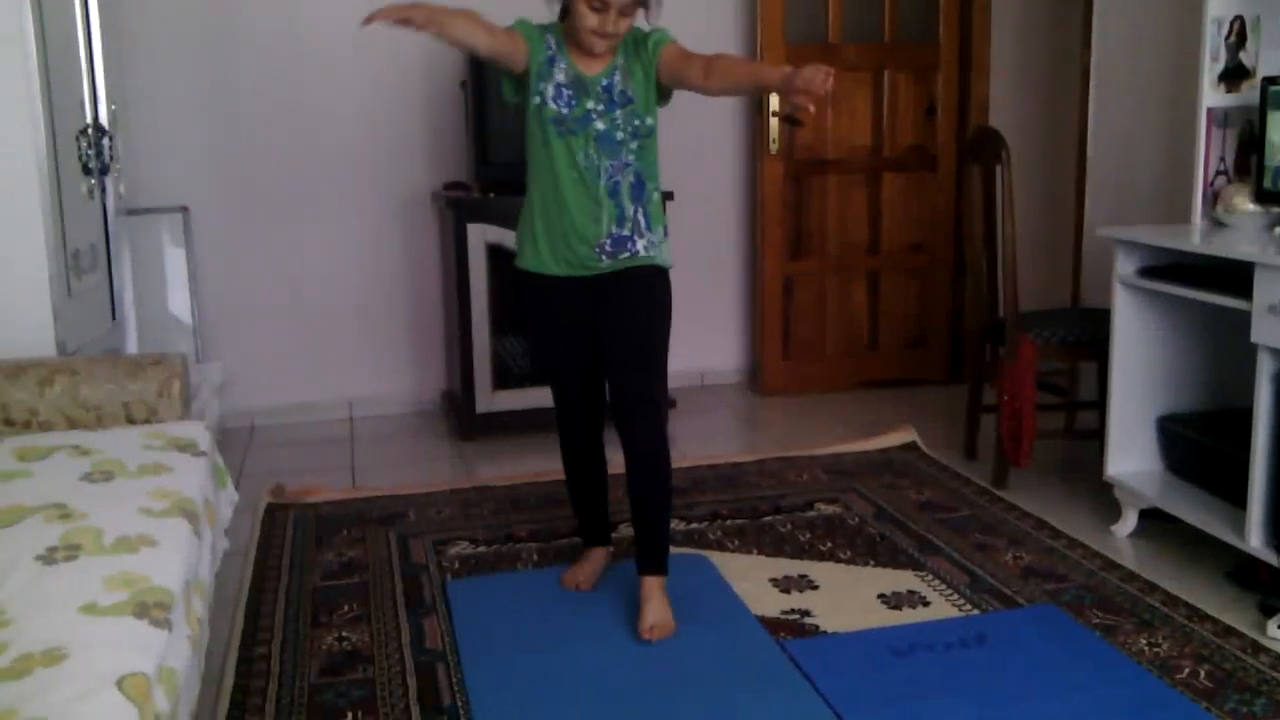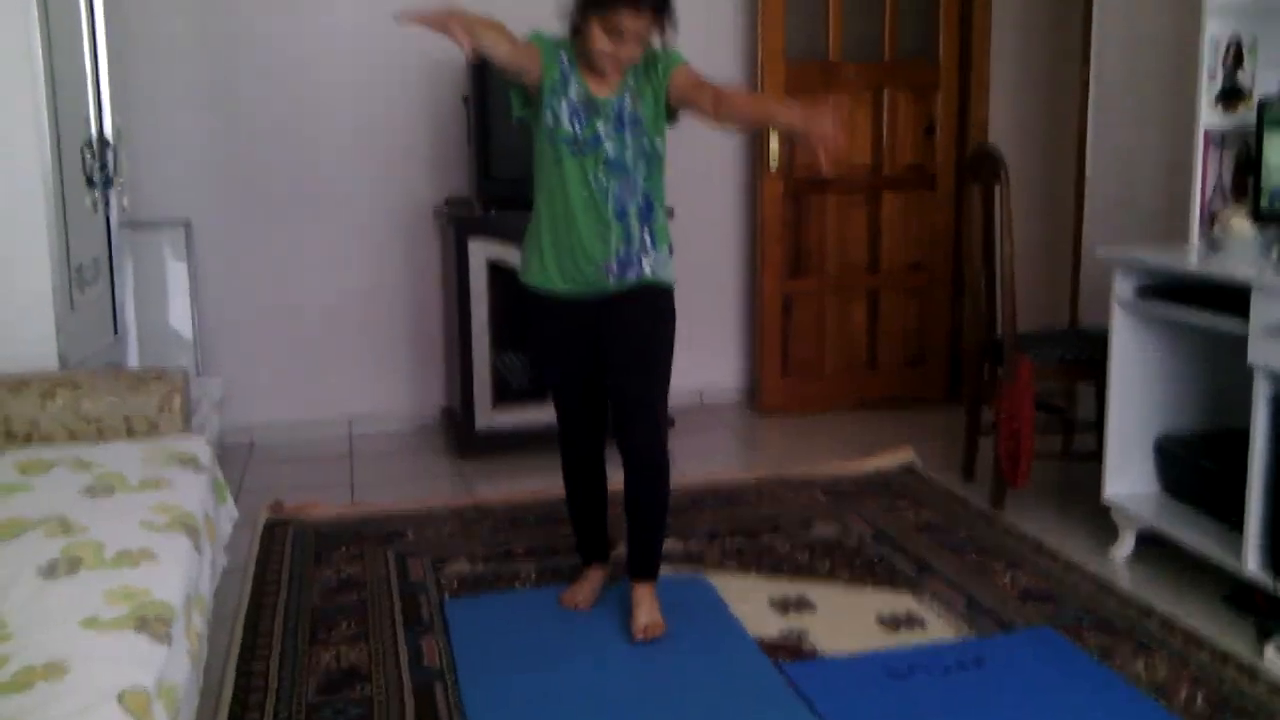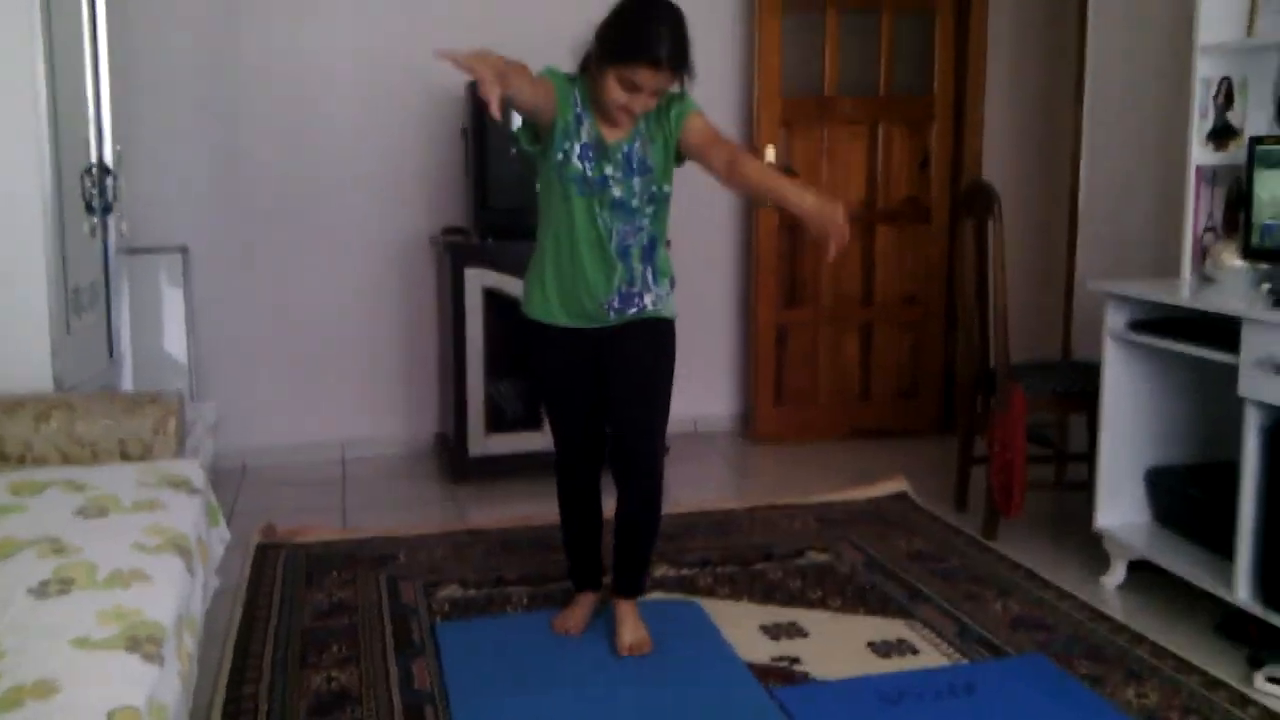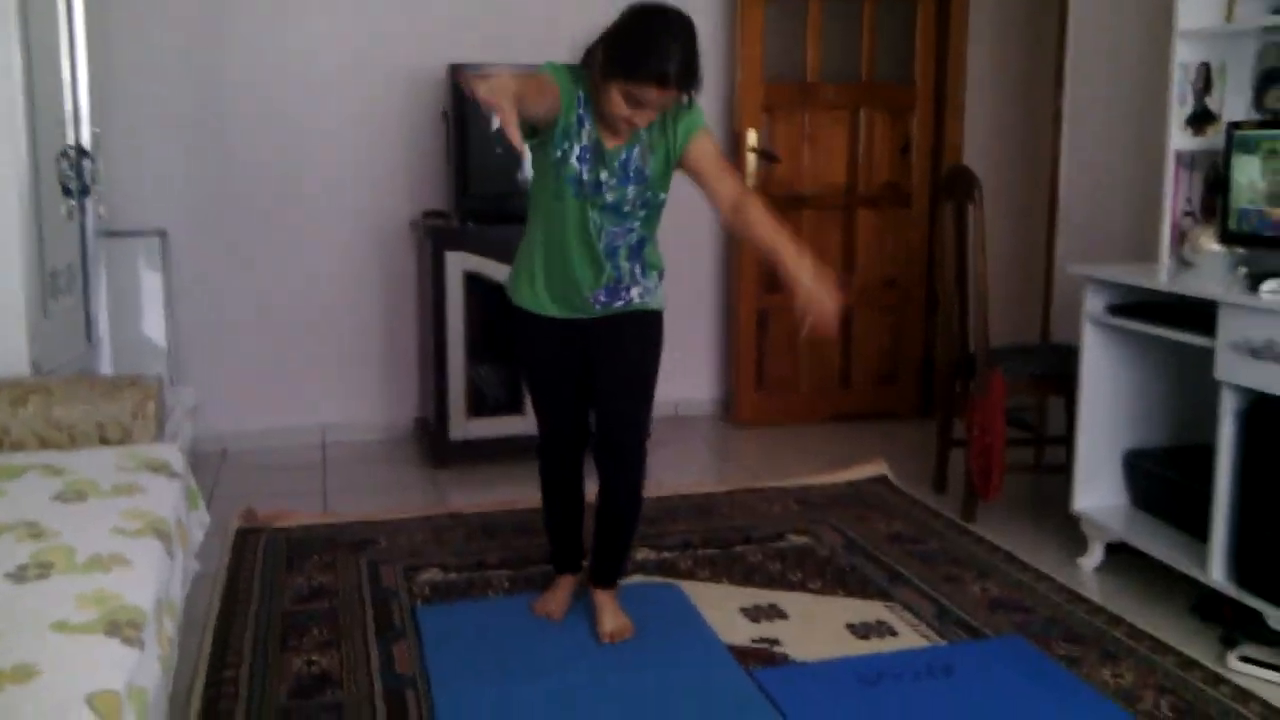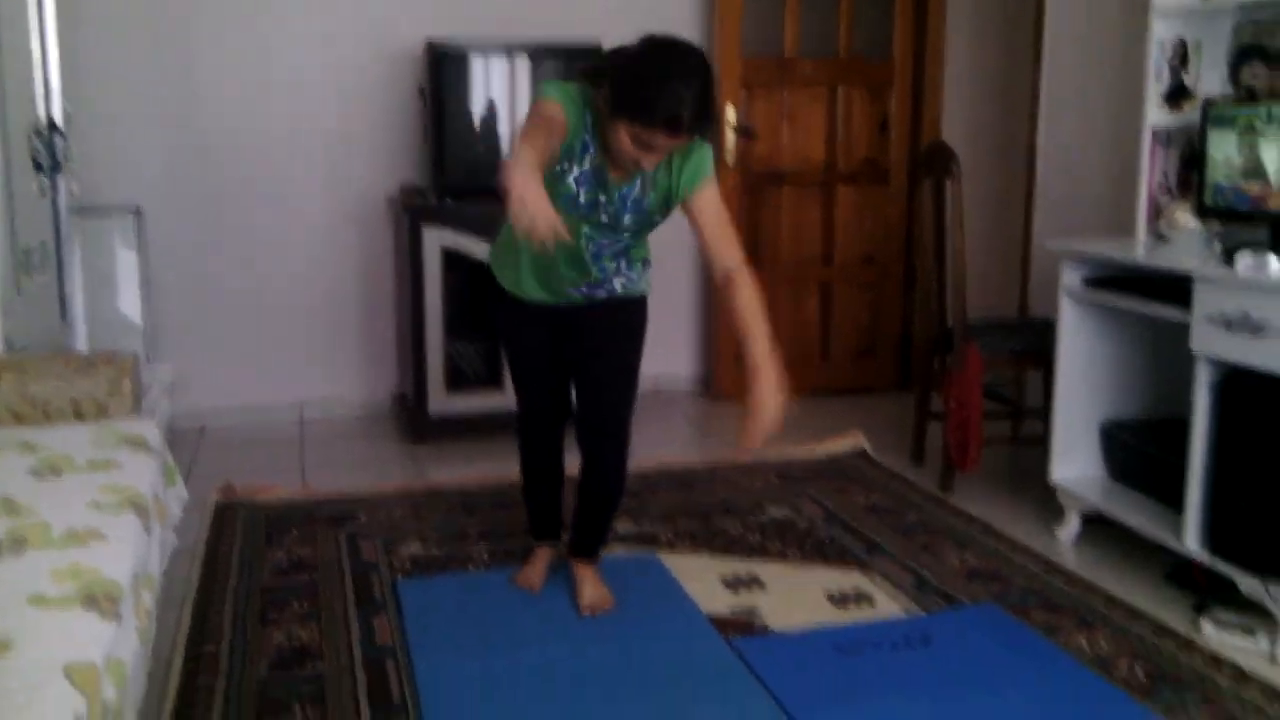
dt=0.1s
person 1, frame 1
left shoulder: (648, 54)
left elbow: (708, 69)
left wrist: (784, 76)
left hip: (633, 267)
right hip: (552, 270)
left knee: (639, 417)
right knee: (576, 418)
left ankle: (653, 576)
right ankle: (594, 544)
person 1, frame 2
left shoulder: (661, 74)
right shoulder: (549, 64)
left elbow: (719, 99)
left wrist: (793, 115)
left hip: (639, 286)
right hip: (559, 287)
left knee: (642, 432)
right knee: (579, 432)
left ankle: (644, 581)
right ankle: (593, 562)
person 1, frame 3
left shoulder: (673, 116)
right shoulder: (559, 98)
left elbow: (729, 158)
right elbow: (522, 82)
left wrist: (803, 199)
right wrist: (486, 68)
left hip: (640, 320)
right hip: (557, 318)
left knee: (640, 462)
right knee: (576, 458)
left ankle: (628, 598)
right ankle: (584, 587)
person 1, frame 4
left shoulder: (679, 126)
right shoulder: (561, 92)
left elbow: (734, 198)
right elbow: (525, 91)
left wrist: (797, 264)
right wrist: (500, 92)
left hip: (629, 309)
right hip: (546, 305)
left knee: (623, 451)
right knee: (560, 444)
left ankle: (605, 584)
right ankle: (566, 570)
person 1, frame 5
left shoulder: (685, 156)
right shoulder: (567, 110)
left elbow: (730, 263)
right elbow: (532, 140)
left wrist: (766, 367)
right wrist: (521, 179)
left hip: (613, 297)
right hip: (532, 292)
left knee: (606, 438)
right knee: (541, 422)
left ankle: (587, 558)
right ankle: (545, 540)
